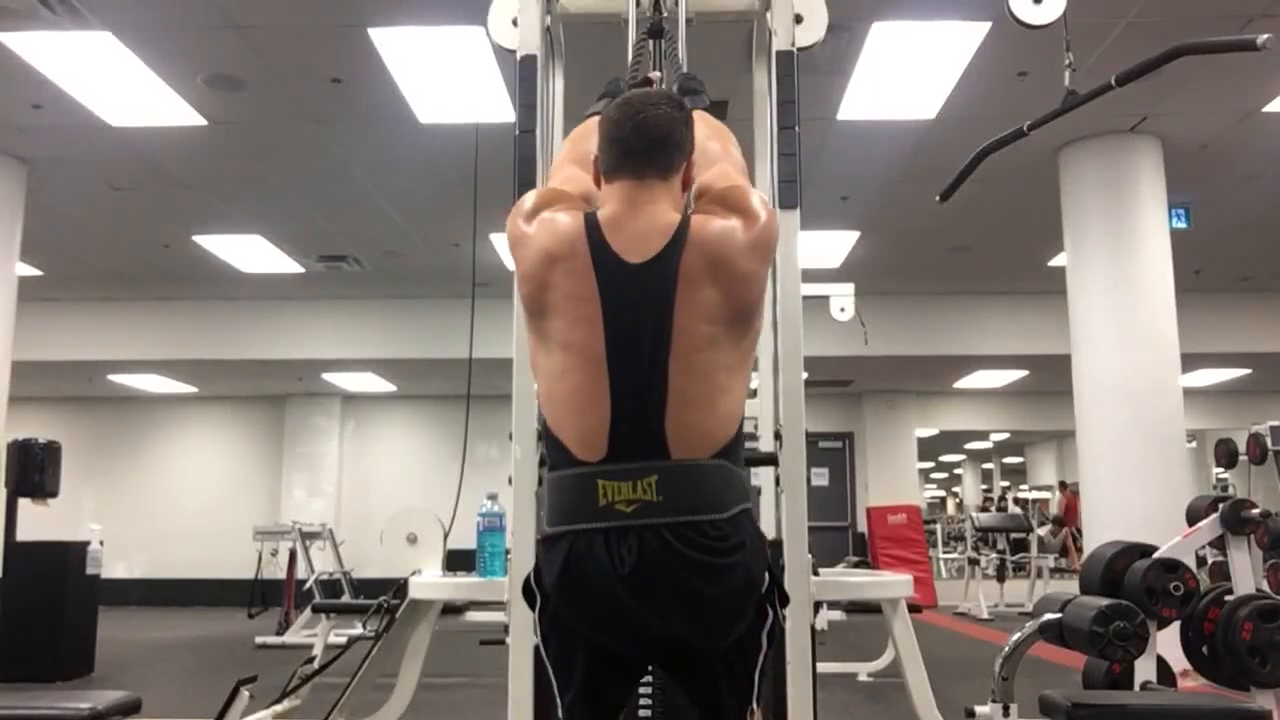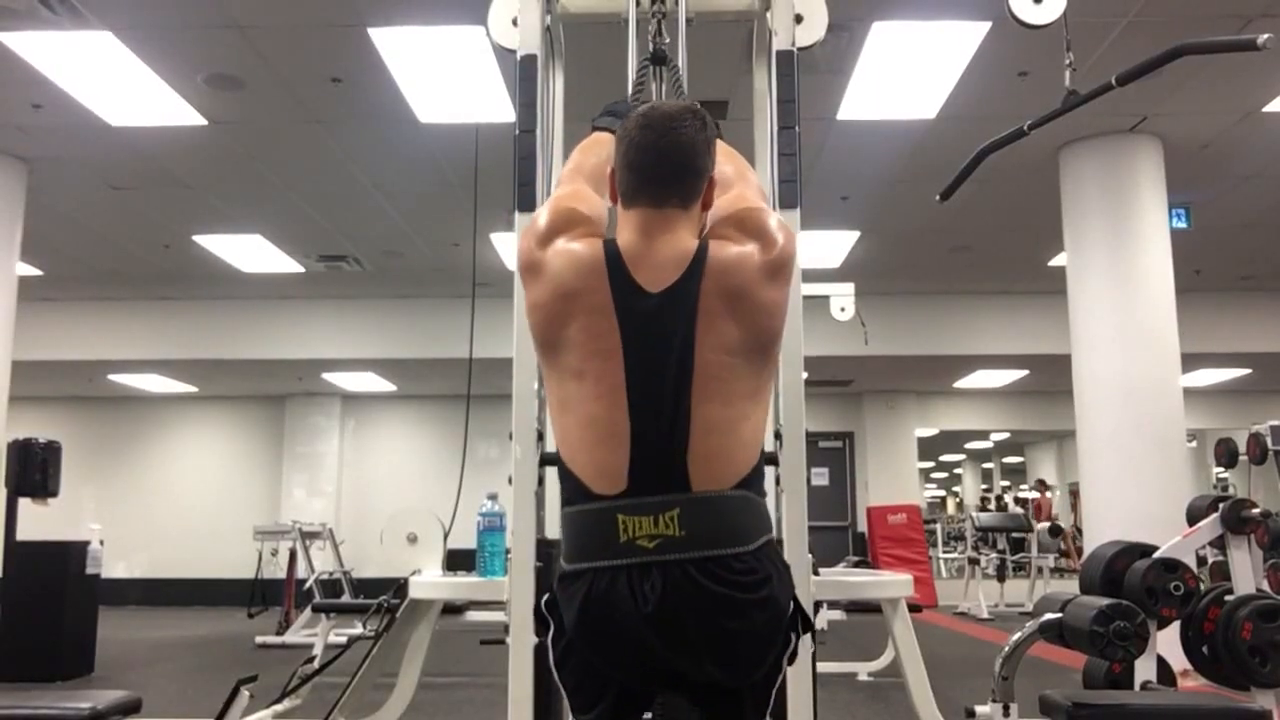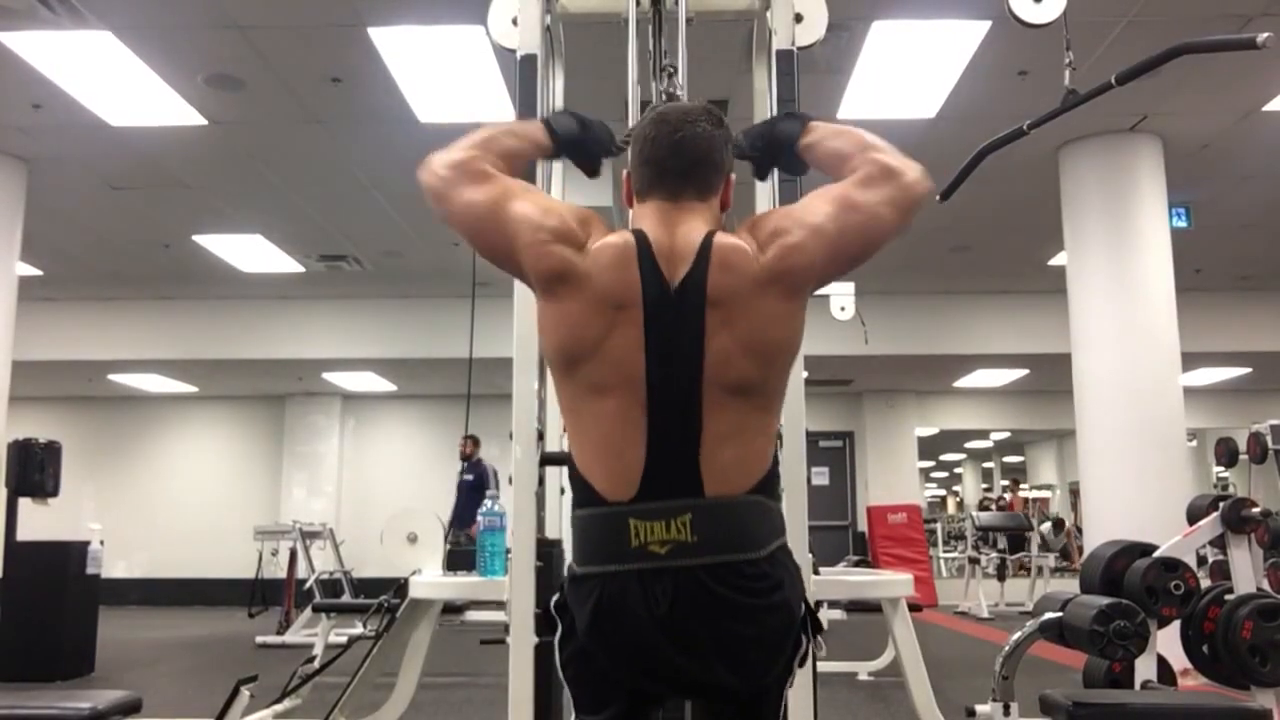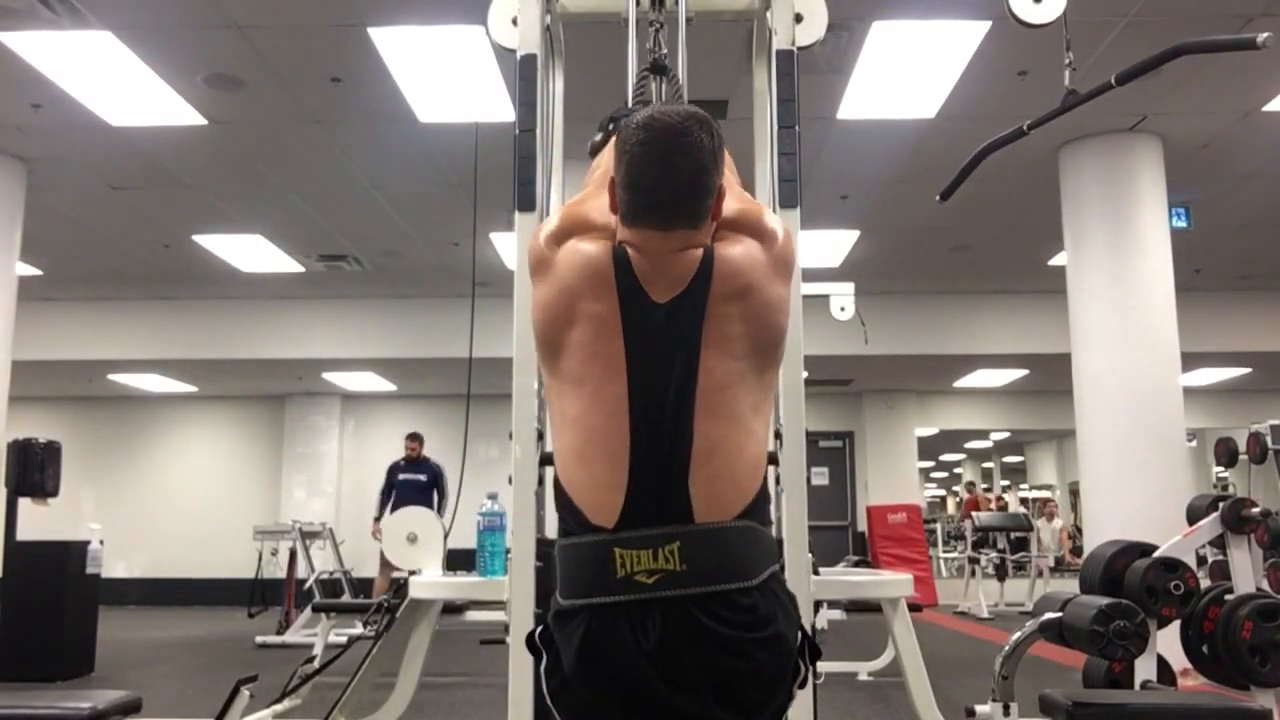
dt=1s
person 1, frame 1
left shoulder: (541, 234)
right shoulder: (740, 234)
left elbow: (570, 165)
right elbow: (723, 161)
left wrist: (605, 109)
right wrist: (695, 105)
left hip: (584, 555)
right hip: (711, 551)
person 1, frame 2
left shoulder: (554, 260)
right shoulder: (757, 258)
left elbow: (577, 180)
right elbow: (738, 183)
left wrist: (608, 126)
right wrist: (699, 132)
left hip: (602, 593)
right hip: (733, 587)
person 1, frame 3
left shoulder: (568, 260)
right shoulder: (775, 262)
left elbow: (446, 174)
right elbow: (901, 180)
left wrist: (554, 132)
right wrist: (795, 132)
left hip: (613, 600)
right hip: (747, 593)
person 1, frame 4
left shoulder: (562, 263)
right shoulder: (759, 261)
left elbow: (597, 189)
right elbow: (725, 189)
left wrist: (615, 136)
right wrist: (700, 145)
left hip: (599, 627)
right hip: (740, 619)
